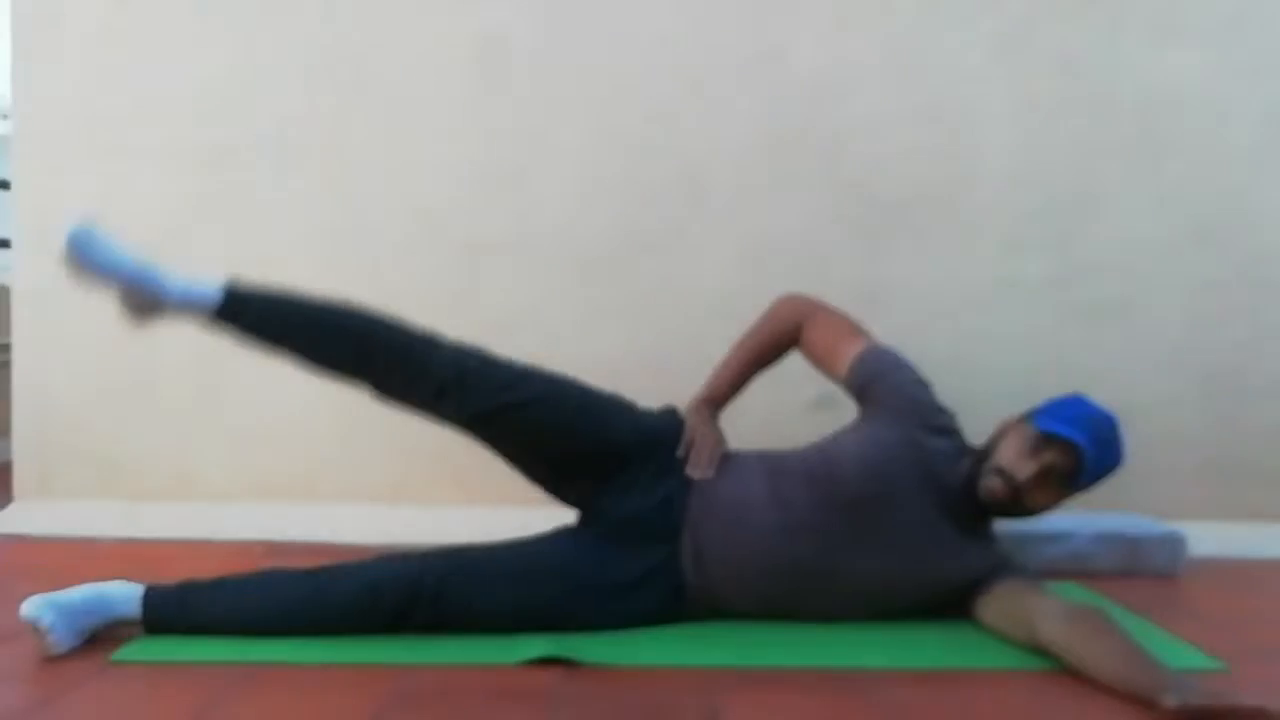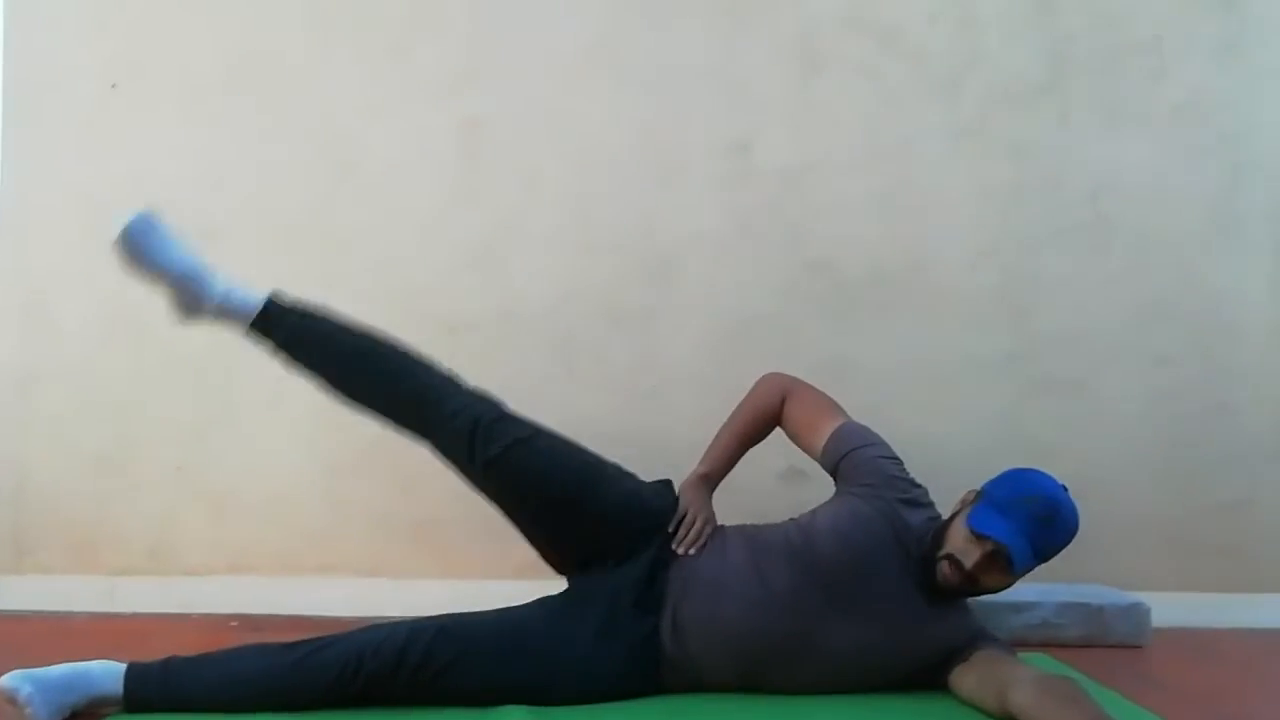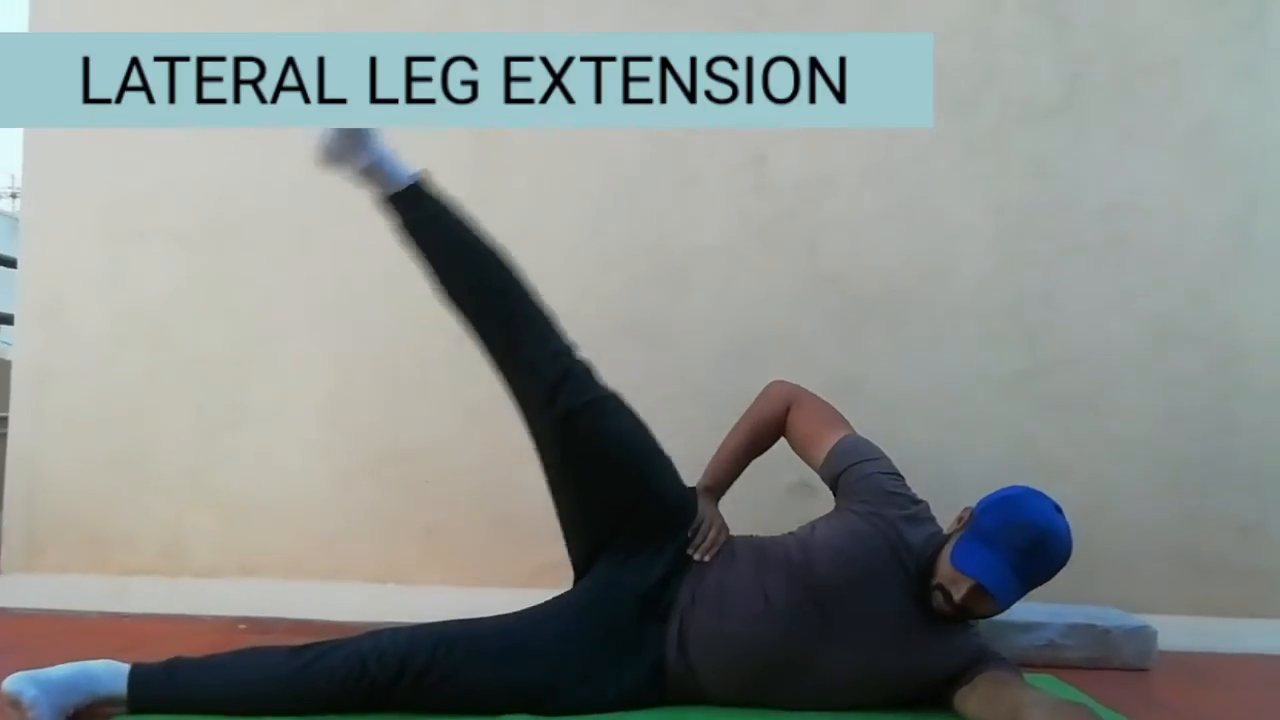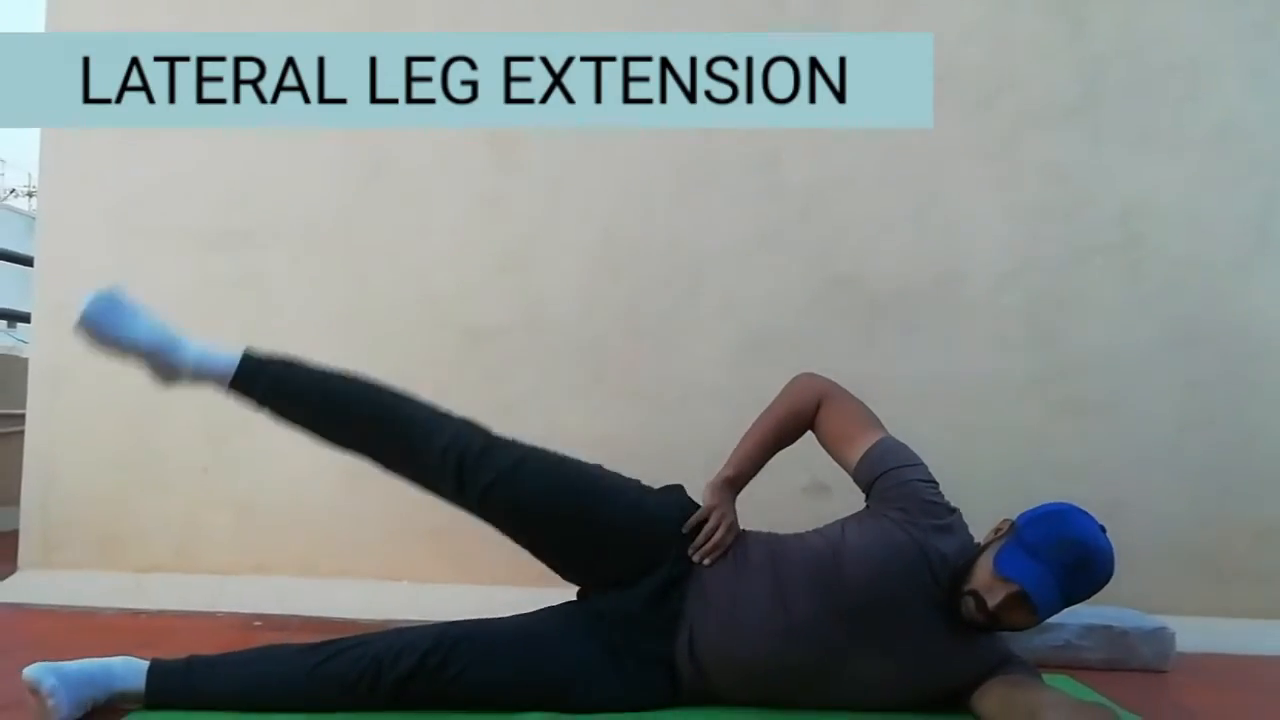
dt=1s
person 1, frame 1
left shoulder: (969, 566)
right shoulder: (920, 418)
right elbow: (800, 310)
right wrist: (709, 404)
left hip: (649, 579)
right hip: (652, 468)
left knee: (412, 593)
right knee: (450, 379)
left ankle: (128, 601)
right ankle: (189, 292)
person 1, frame 2
right shoulder: (892, 498)
right elbow: (784, 387)
right wrist: (701, 479)
right hip: (650, 553)
right knee: (483, 436)
right ankle: (234, 299)
person 1, frame 3
right shoulder: (892, 511)
right elbow: (785, 396)
right wrist: (708, 494)
right hip: (654, 548)
right knee: (558, 380)
right ankle: (388, 171)
person 1, frame 4
right shoulder: (925, 519)
right elbow: (816, 390)
right wrist: (724, 486)
right hip: (666, 560)
right knee: (466, 459)
right ankle: (205, 358)
